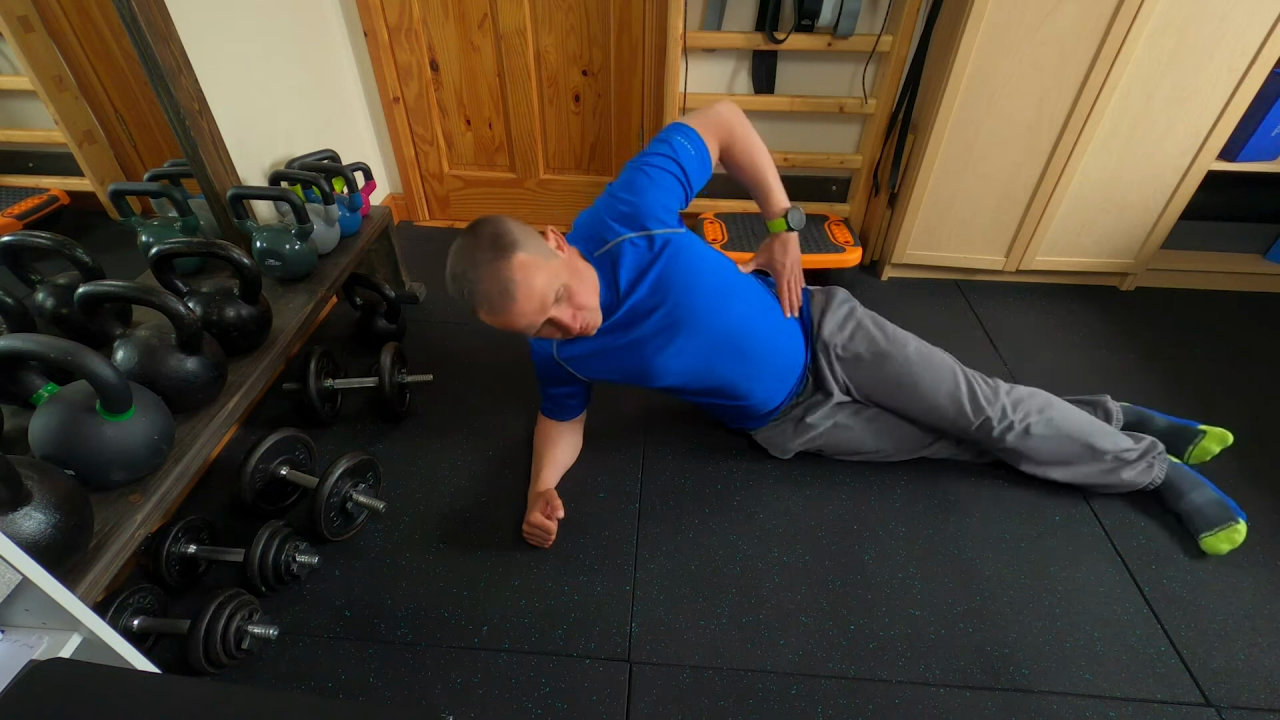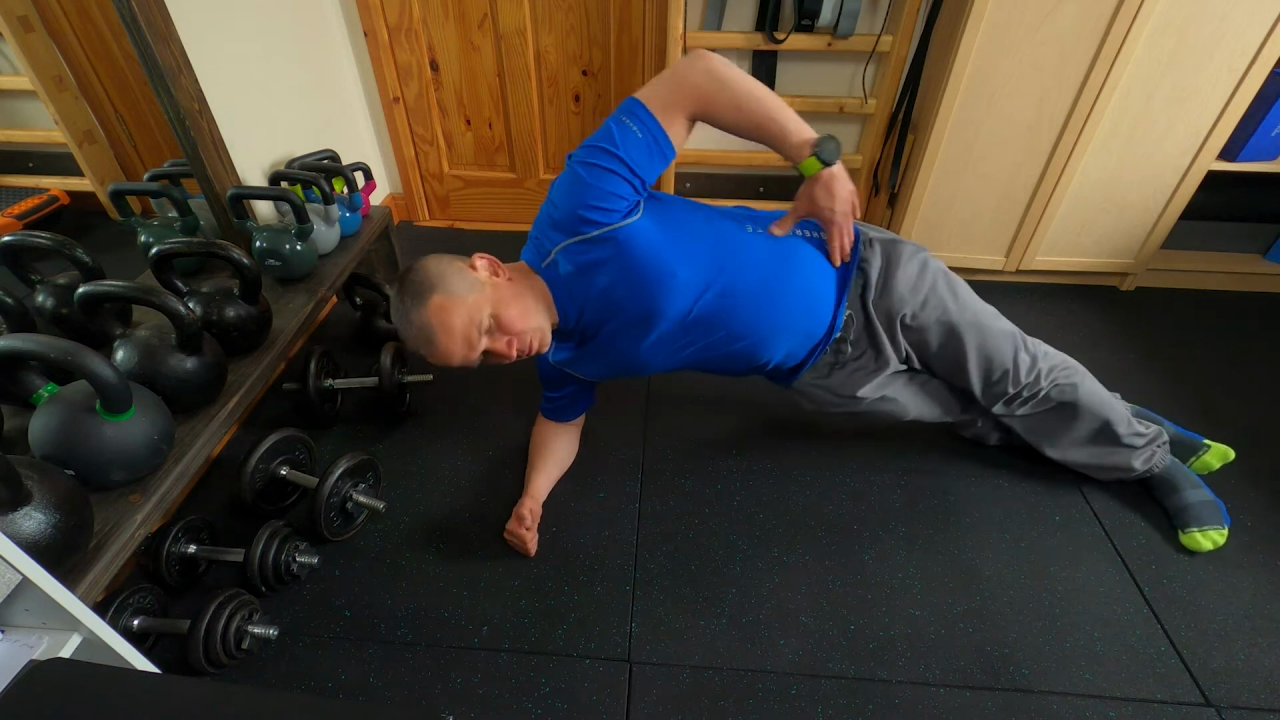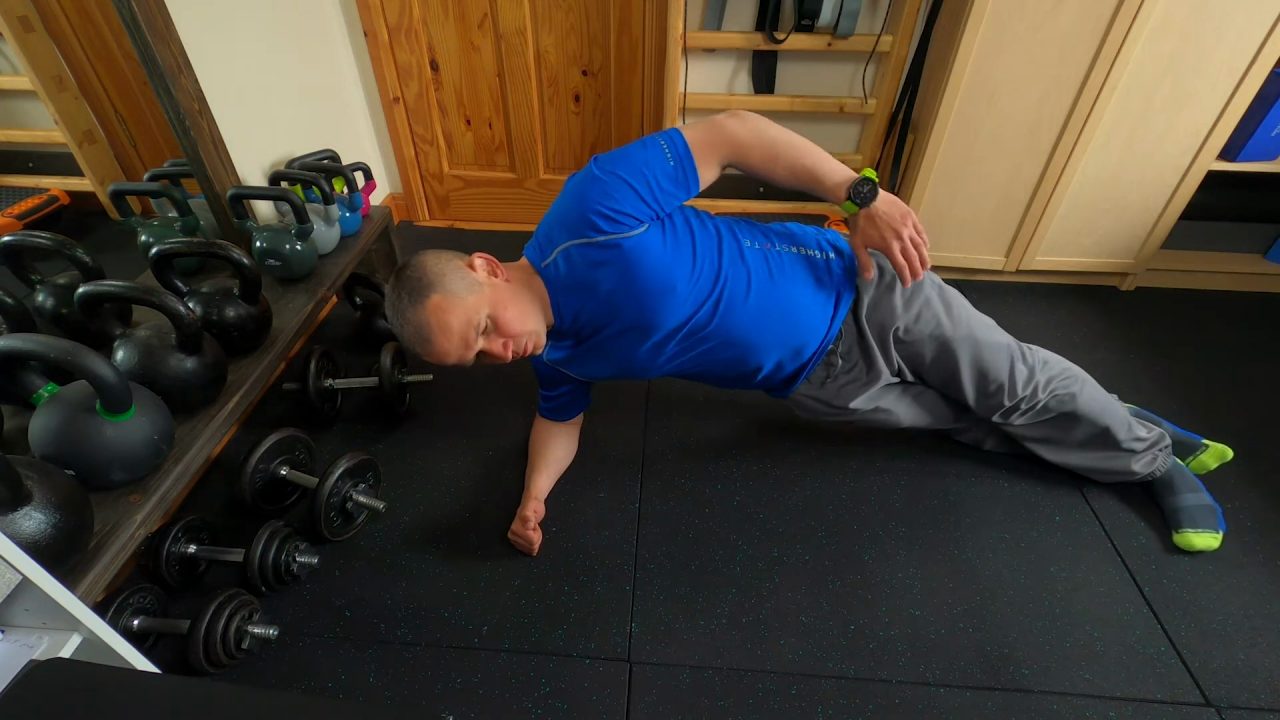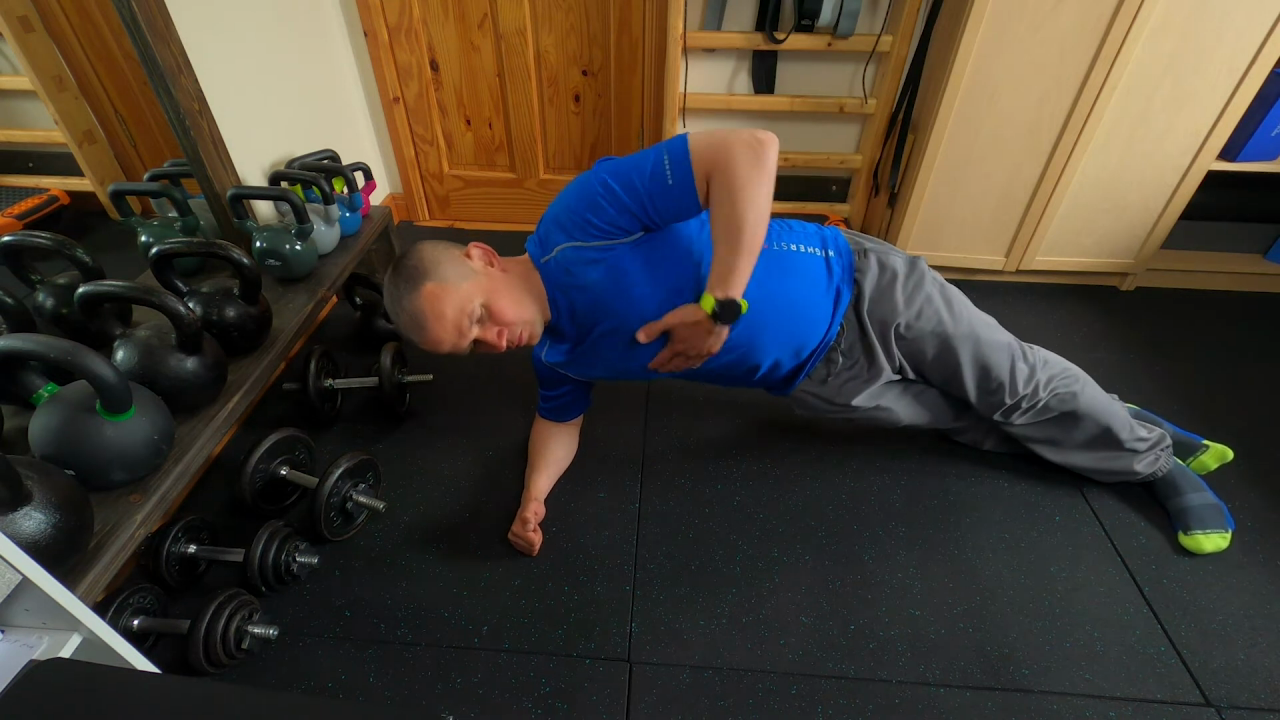
dt=0.7s
person 1, frame 1
left shoulder: (630, 213)
right shoulder: (557, 349)
left elbow: (722, 119)
right elbow: (561, 418)
left wrist: (784, 228)
right wrist: (542, 488)
left hip: (818, 333)
right hip: (785, 423)
left knee: (986, 408)
right knee: (966, 446)
left ankle: (1148, 462)
right ankle: (1113, 426)
person 1, frame 2
left shoulder: (582, 207)
right shoulder: (561, 349)
left elbow: (695, 76)
right elbow: (561, 416)
left wrist: (819, 158)
right wrist: (531, 497)
left hip: (863, 282)
right hip: (827, 369)
left knee: (1021, 378)
right knee: (979, 418)
left ankle: (1149, 449)
right ankle: (1122, 437)
person 1, frame 3
left shoulder: (593, 206)
right shoulder: (556, 351)
left elbow: (727, 135)
right elbow: (559, 416)
left wrist: (863, 193)
right wrist: (533, 496)
left hip: (858, 294)
right hip: (819, 382)
left knee: (1014, 384)
right knee: (975, 423)
left ankle: (1152, 451)
right ankle: (1107, 435)
person 1, frame 4
left shoulder: (586, 218)
right shoulder: (554, 349)
left elbow: (749, 150)
right elbow: (559, 417)
left wrist: (720, 309)
right wrist: (533, 496)
left hip: (854, 292)
right hip: (819, 379)
left knee: (1017, 385)
right knee: (972, 424)
left ankle: (1150, 447)
right ankle: (1106, 436)
